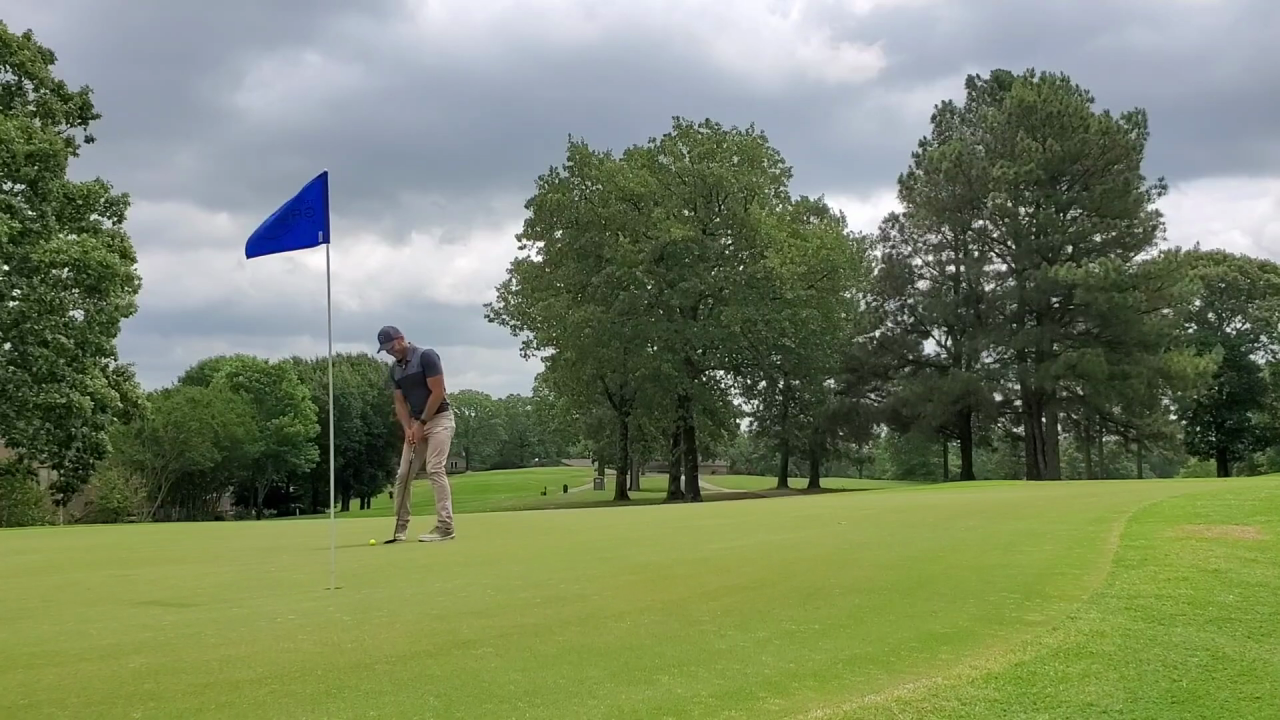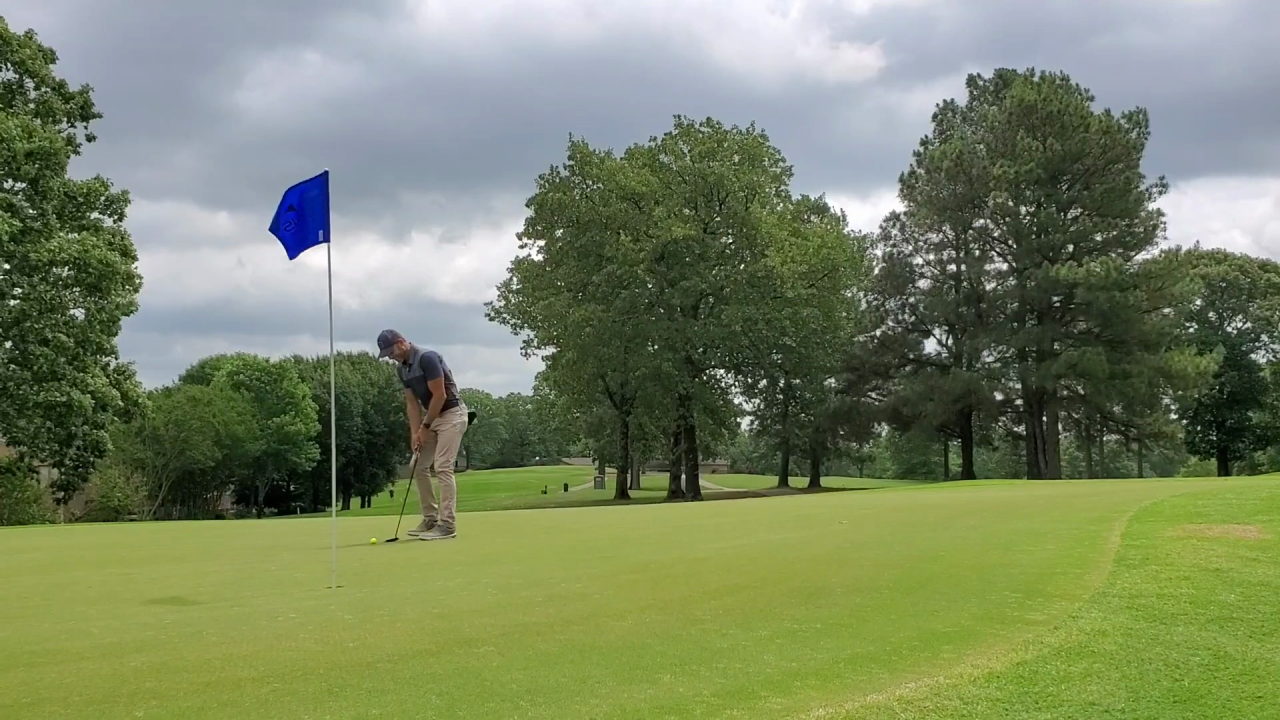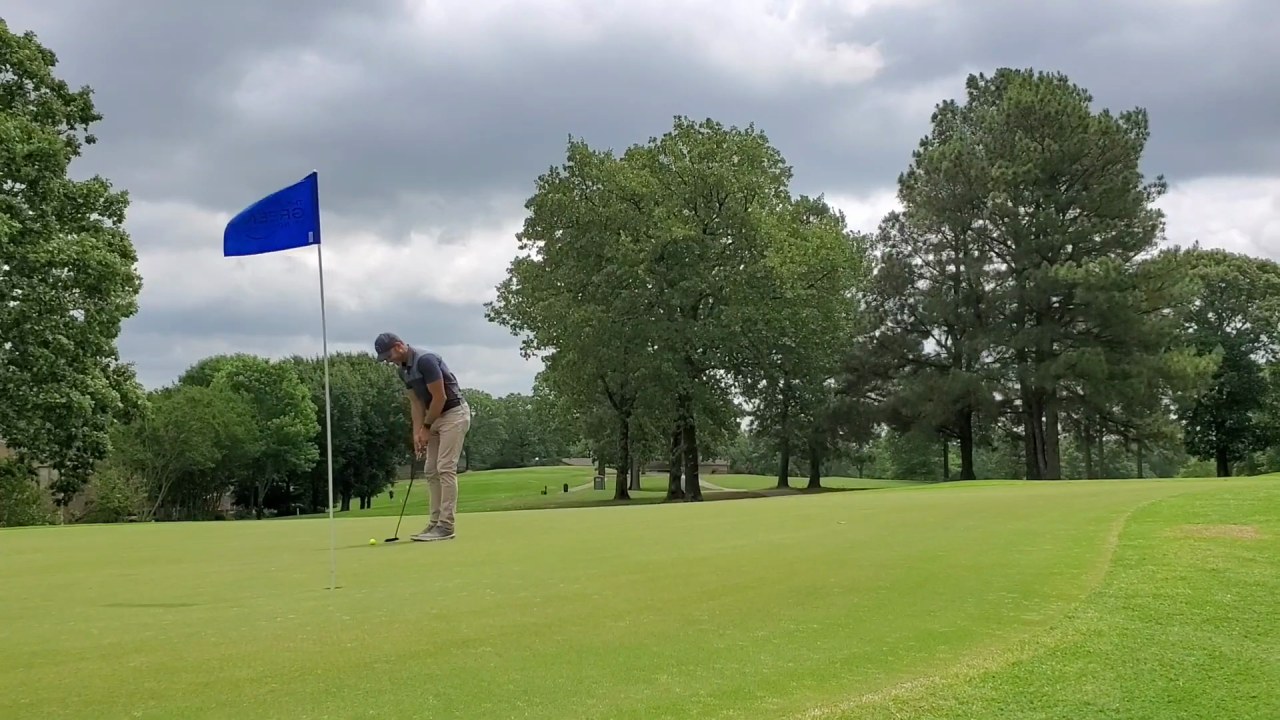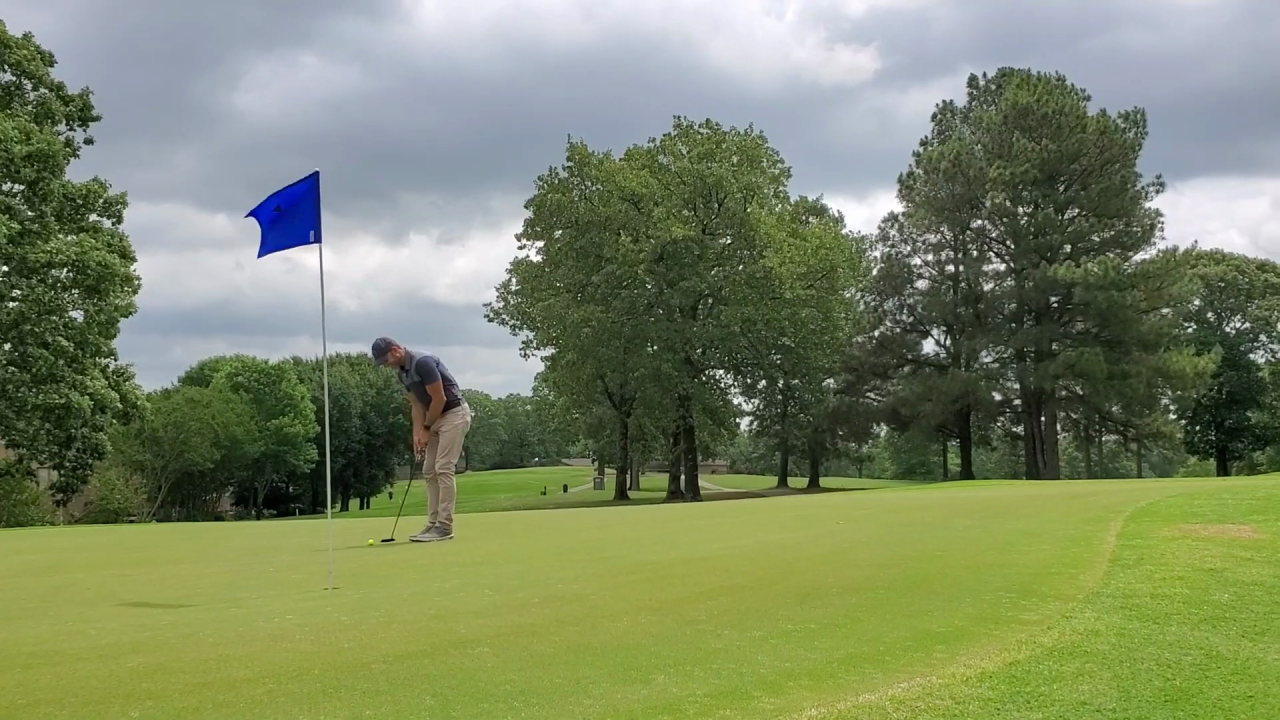
dt=0.2s
person 1, frame 1
left shoulder: (426, 356)
right shoulder: (394, 369)
left elbow: (438, 392)
right elbow: (400, 403)
left wrist: (422, 423)
right wrist: (408, 428)
left hip: (439, 419)
right hip: (414, 425)
left knee: (435, 469)
right knee: (404, 474)
left ankle: (446, 526)
right ankle: (402, 523)
person 1, frame 2
left shoulder: (427, 358)
right shoulder: (402, 369)
left elbow: (440, 395)
right elbow: (412, 402)
left wrist: (425, 427)
right wrist: (414, 431)
left hip: (452, 415)
right hip: (431, 419)
left knee: (442, 467)
right knee: (418, 467)
left ankle: (447, 524)
right ankle: (431, 517)
person 1, frame 3
left shoulder: (425, 360)
right shoulder: (403, 370)
left elbow: (440, 397)
right elbow: (416, 403)
left wrist: (426, 427)
right wrist: (417, 432)
left hip: (454, 414)
right hip: (436, 417)
left knee: (445, 468)
right knee: (431, 471)
left ankle: (447, 526)
right ankle: (436, 522)
person 1, frame 4
left shoulder: (423, 362)
right shoulder: (402, 373)
left elbow: (439, 399)
right elbow: (417, 405)
left wrist: (426, 429)
right wrist: (416, 434)
left hip: (454, 414)
right hip: (437, 417)
left knee: (444, 469)
right knee: (430, 471)
left ankle: (445, 526)
right ankle: (434, 524)
